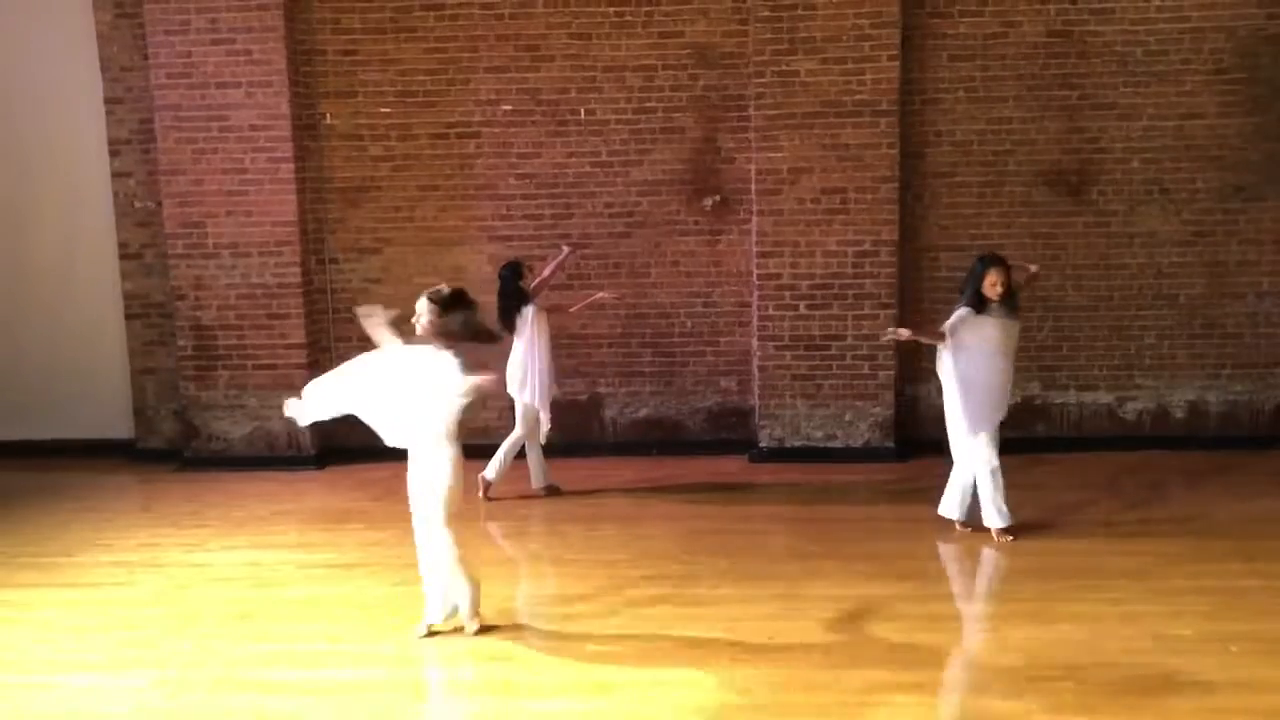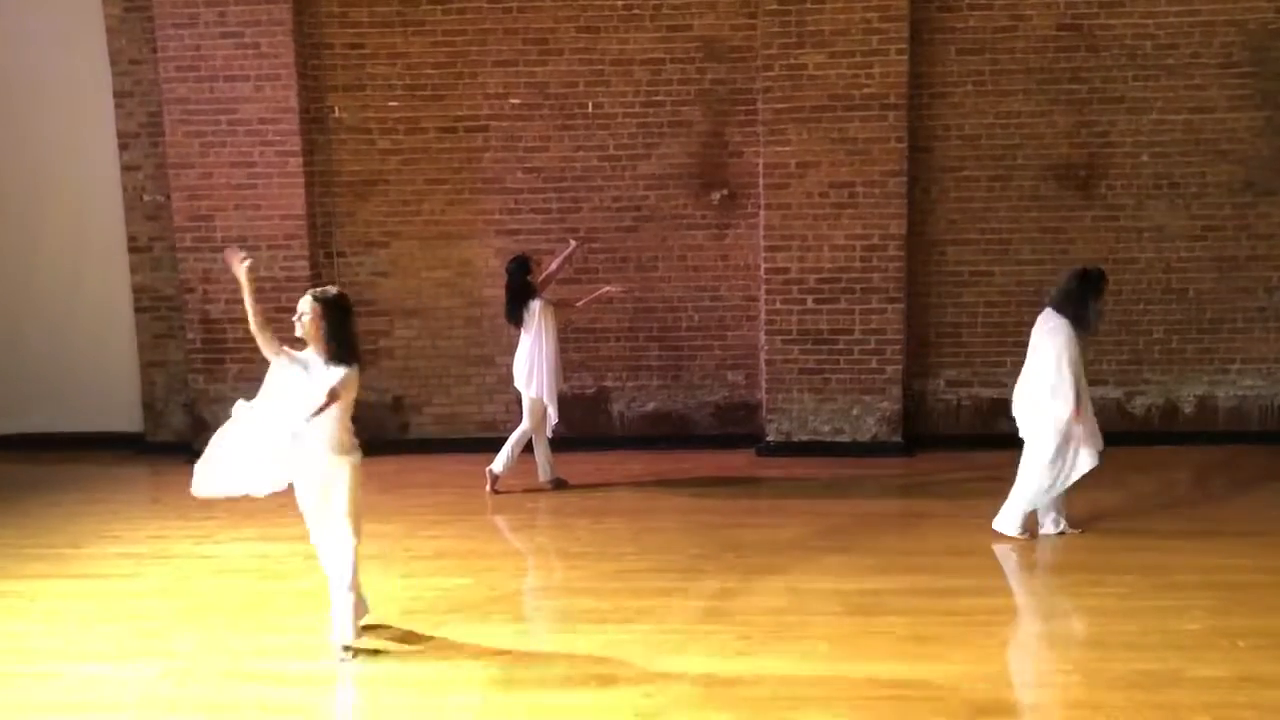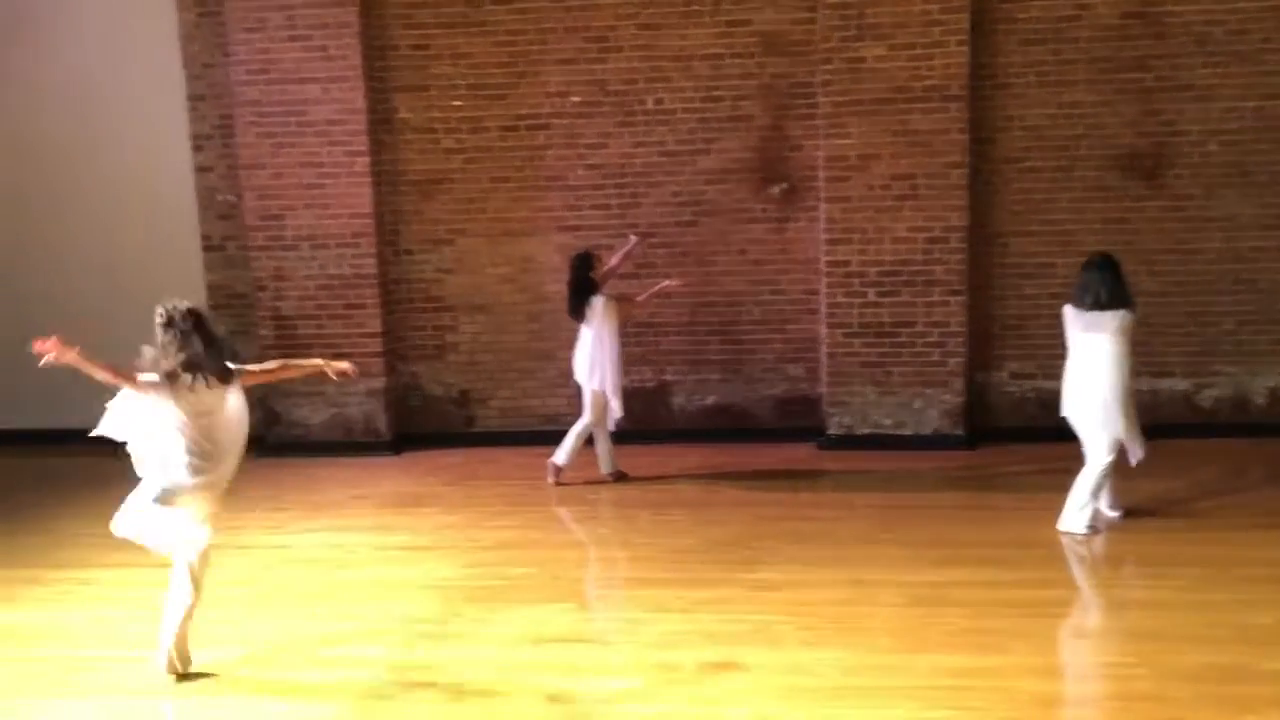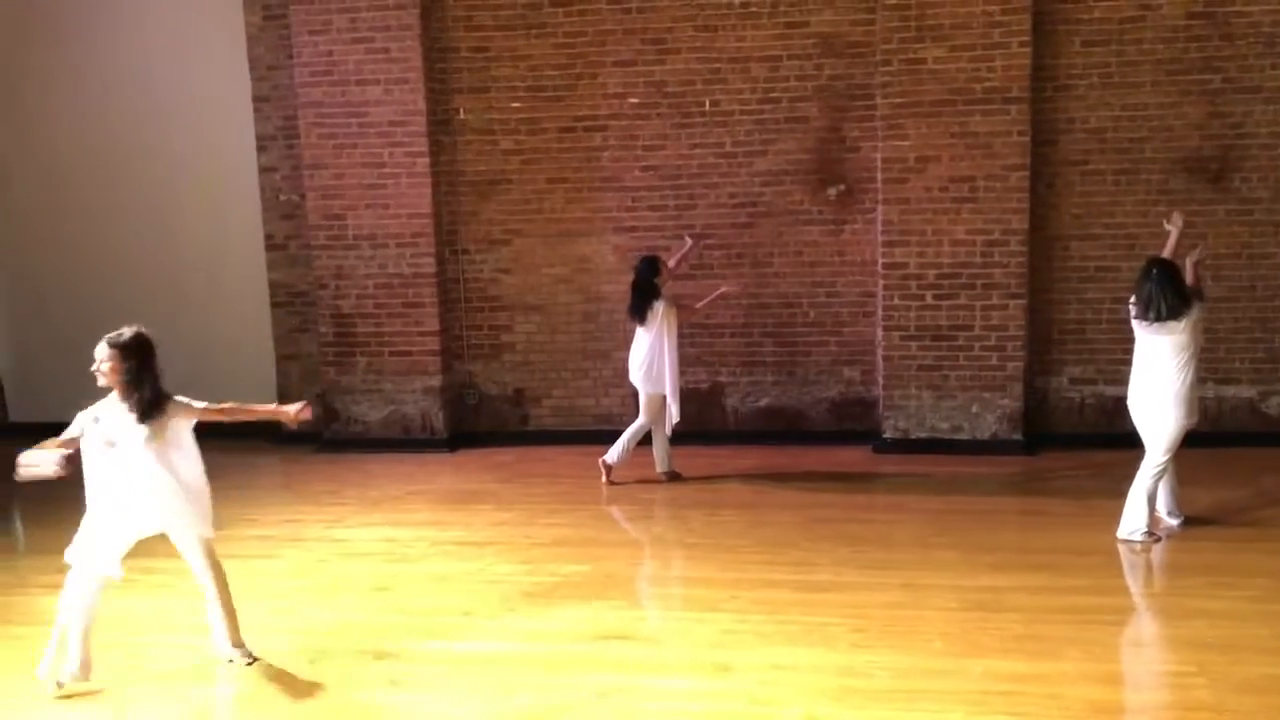
dt=1s
person 1, frame 1
left shoulder: (449, 361)
right shoulder: (424, 354)
left elbow: (462, 386)
right elbow: (399, 349)
left wrist: (479, 380)
right wrist: (381, 325)
left hip: (440, 457)
right hip: (423, 456)
left knee: (437, 535)
right knee: (425, 535)
left ankle: (467, 605)
right ankle: (439, 609)
person 1, frame 2
left shoulder: (345, 371)
right shoulder: (292, 362)
left elbow: (323, 401)
right elbow: (261, 335)
left wrist: (296, 421)
right wrist: (245, 284)
left hip: (340, 464)
right hip: (304, 466)
left knee: (346, 542)
right knee: (325, 542)
left ankle: (344, 627)
right ankle: (346, 610)
person 1, frame 3
left shoulder: (166, 386)
right shoulder: (225, 377)
left elbow: (120, 378)
right elbow: (274, 370)
left wrist: (73, 357)
right wrist: (325, 364)
left hip: (176, 478)
right hip: (210, 485)
right knee: (188, 574)
right ankle: (172, 658)
person 1, frame 4
left shoulder: (165, 408)
right shoulder: (95, 415)
left elbow: (220, 412)
right elbow: (62, 443)
left wrist: (278, 411)
right wrist: (39, 456)
left hip: (172, 505)
right hip: (118, 510)
left knee: (208, 574)
right knee: (84, 580)
left ankle: (233, 646)
right ankle: (67, 666)
person 2, frame 1
left shoulder: (1007, 310)
right shoulder: (968, 314)
right elbow: (943, 335)
left wrist: (1029, 280)
right wrist: (915, 334)
left hip: (996, 396)
right hip: (973, 397)
left knee: (971, 455)
right knee: (986, 457)
left ankle: (954, 510)
right ankle: (996, 521)
person 2, frame 2
left shoulder: (1052, 316)
right shoulder: (1064, 328)
right elbow: (1067, 377)
right wrist: (1077, 417)
left hip: (1041, 401)
right hip: (1044, 407)
left knee: (1057, 465)
right knee: (1042, 466)
left ankle: (1052, 522)
right ankle: (1009, 521)
person 2, frame 3
left shoulder: (1071, 313)
right shoulder: (1123, 317)
left hip: (1077, 397)
right hip: (1106, 398)
left knee: (1098, 454)
right knee: (1102, 458)
left ankle: (1106, 506)
right ankle: (1075, 519)
person 2, frame 4
left shoulder: (1137, 311)
right shoulder: (1189, 316)
left elbow: (1157, 274)
right elbow: (1194, 290)
left wrist: (1174, 233)
right wrist: (1192, 266)
left hip: (1141, 399)
right hip: (1170, 403)
left knee: (1162, 456)
right knee: (1156, 461)
left ankle: (1169, 513)
right ankle: (1133, 527)
person 3, frame 1
left shoulder: (529, 307)
right shoulder: (524, 303)
left elbow: (565, 312)
right elbow: (546, 277)
left wrist: (594, 299)
right wrist: (566, 254)
left hip: (529, 374)
right hip: (525, 375)
left knee: (532, 431)
right knee: (522, 431)
left ankle: (540, 482)
right ankle: (487, 476)
person 3, frame 2
left shoulder: (536, 302)
right shoulder: (533, 300)
left elbow: (570, 303)
right elbow: (556, 275)
left wrist: (599, 288)
right wrist: (572, 249)
left hip: (537, 368)
right hip: (533, 369)
left knee: (539, 425)
right knee: (529, 425)
left ankle: (548, 475)
right ankle: (495, 469)
person 3, frame 3
left shoulder: (593, 296)
right shoulder: (599, 300)
left elbow: (619, 276)
right elbow: (629, 292)
left hip: (594, 362)
right hip: (595, 364)
left knee: (600, 418)
right knee: (591, 418)
left ankle: (609, 467)
right ankle: (558, 461)
person 3, frame 4
left shoulder: (645, 297)
right shoulder: (663, 306)
left elbow: (672, 268)
right elbow: (694, 309)
left wrist: (688, 248)
right wrist: (720, 293)
left hip: (646, 364)
right hip: (651, 367)
left knee: (659, 418)
right knee: (646, 420)
left ankle: (664, 467)
right ankle: (610, 459)
